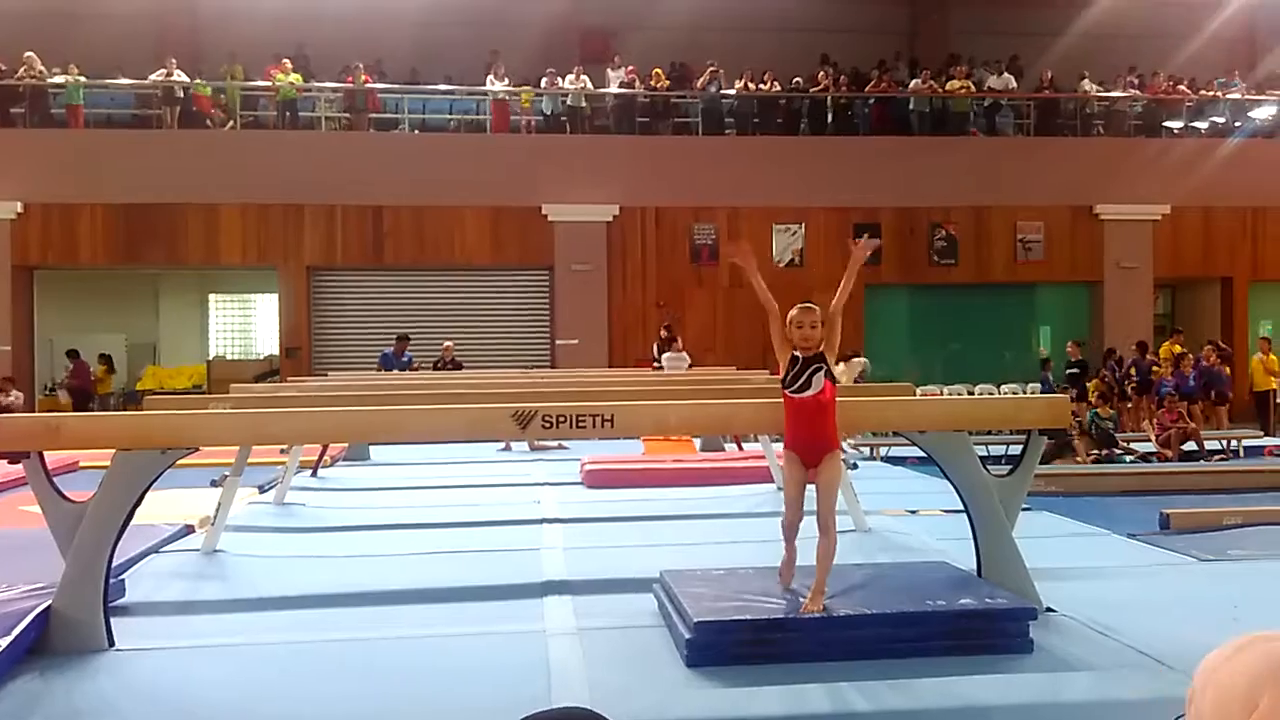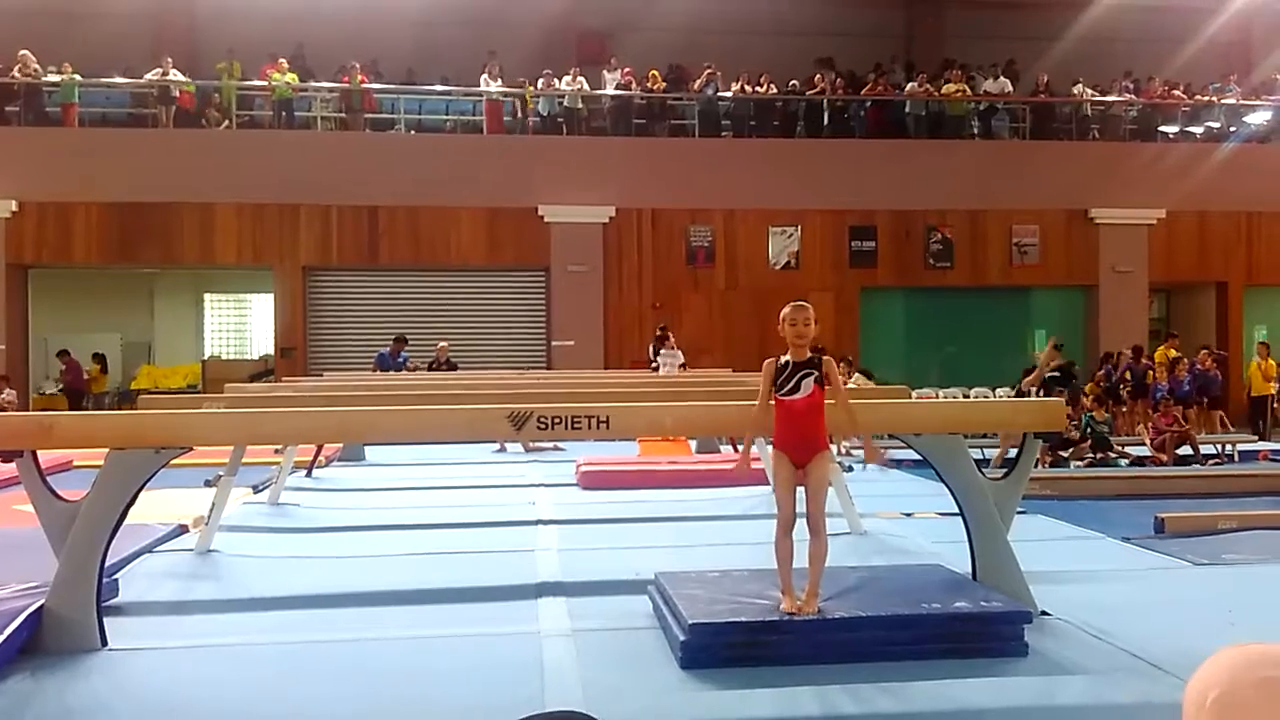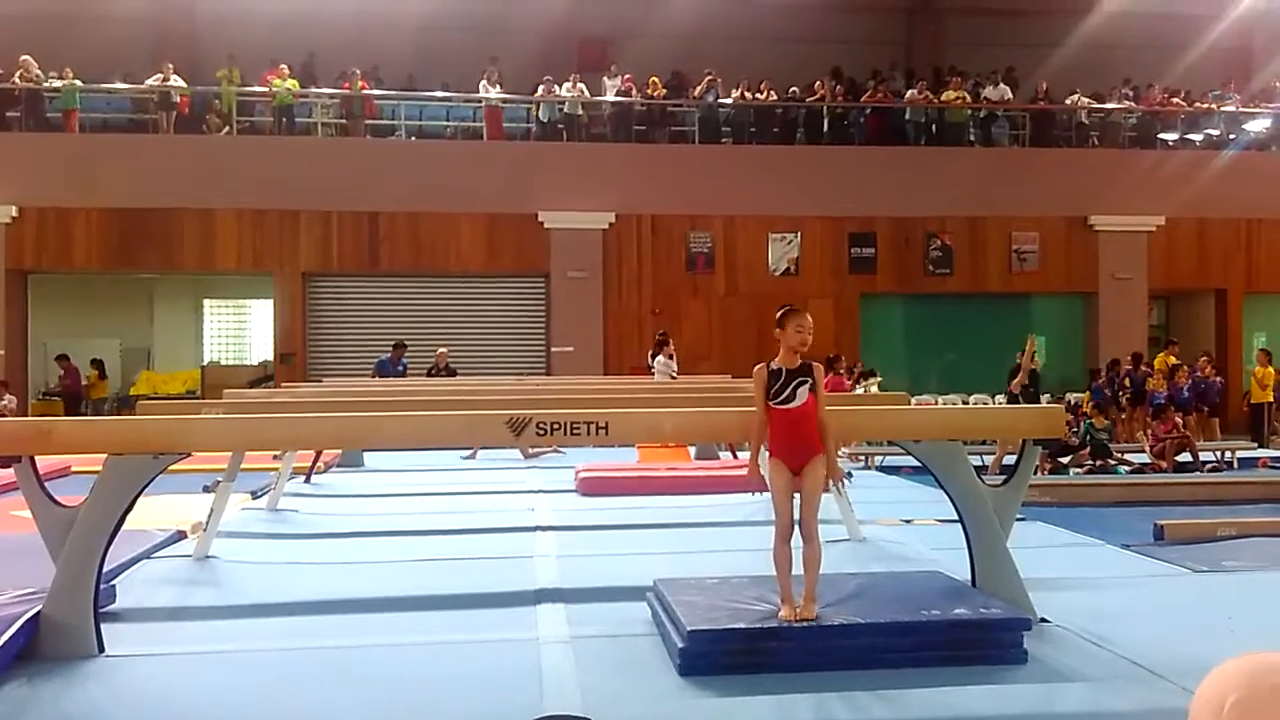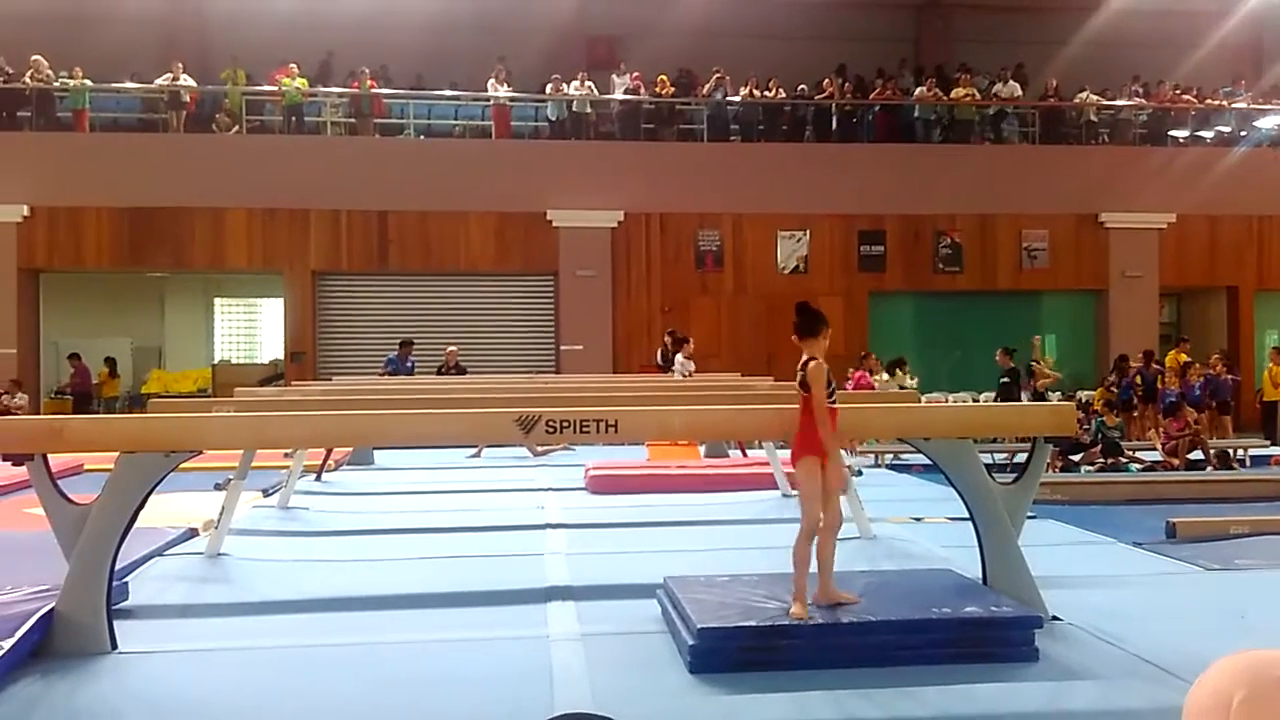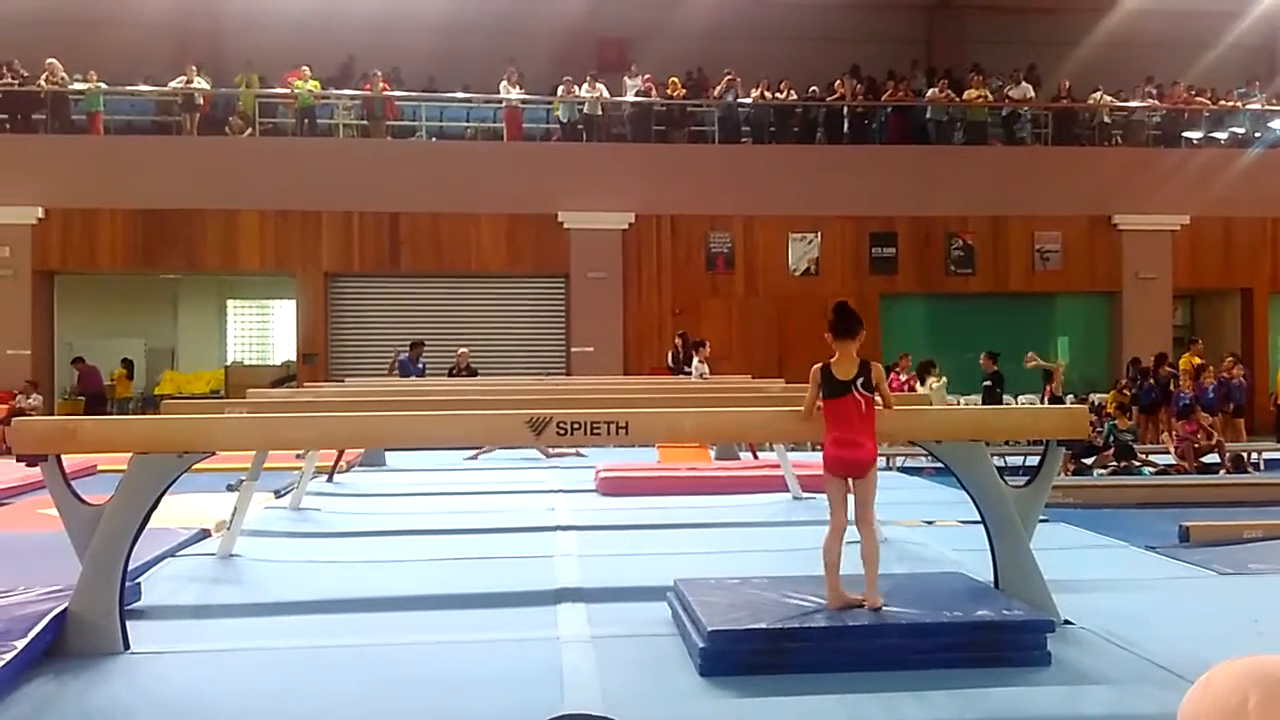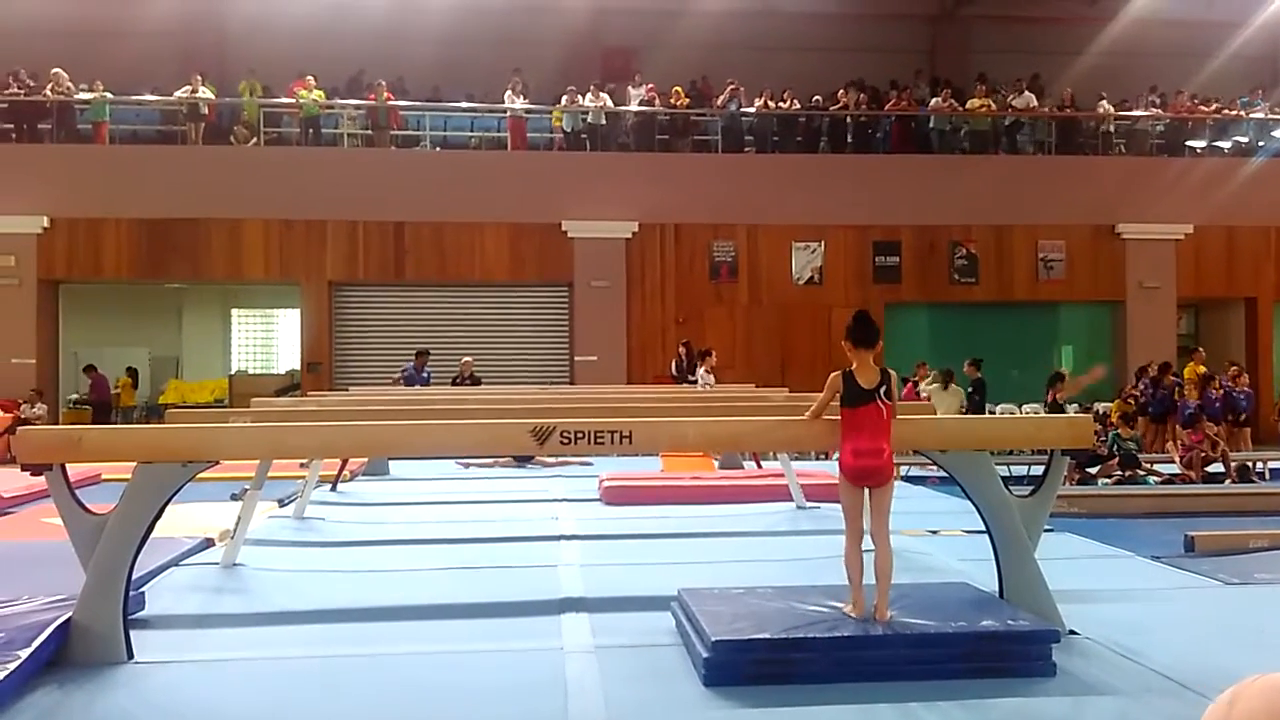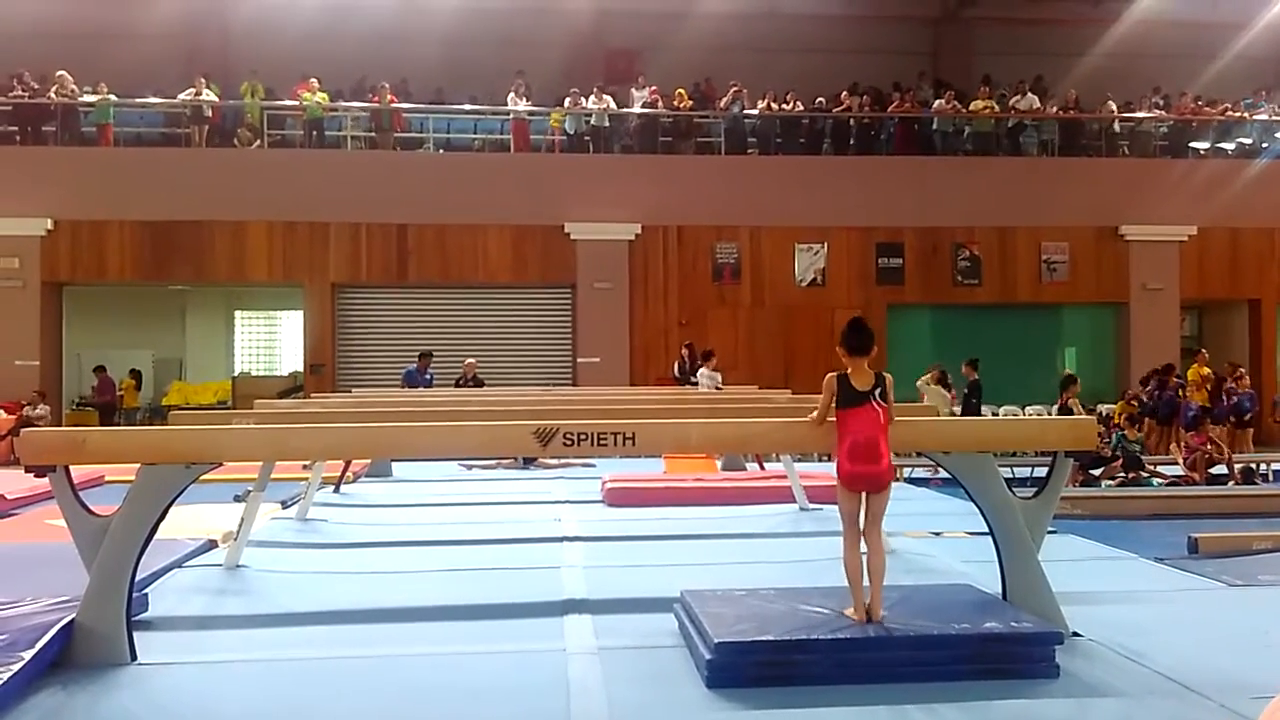
dt=0.5s
person 1, frame 1
left shoulder: (828, 357)
right shoulder: (786, 359)
left elbow: (837, 310)
right elbow: (772, 312)
left wrist: (852, 268)
right wrist: (753, 272)
left hip: (828, 451)
right hip: (794, 450)
left knee: (826, 519)
right knee: (792, 516)
left ankle: (819, 589)
right ankle: (789, 554)
person 1, frame 2
left shoulder: (825, 365)
right shoulder: (773, 366)
left elbow: (842, 403)
right elbow: (762, 411)
right wrist: (746, 450)
left hip: (818, 450)
right hip: (783, 451)
left knee: (817, 521)
right knee: (785, 521)
left ankle: (813, 592)
right ankle: (786, 591)
person 1, frame 3
left shoulder: (815, 370)
right shoulder: (763, 372)
left elbow: (822, 419)
right elbow: (761, 420)
left wrist: (832, 461)
right wrist: (753, 462)
left hip: (812, 457)
right hip: (779, 459)
left knee: (809, 527)
right knee: (783, 528)
left ankle: (809, 598)
right ankle: (786, 599)
person 1, frame 4
left shoulder: (805, 366)
right shoulder: (817, 367)
right elbow: (821, 417)
left wrist: (835, 456)
right wrist: (838, 461)
left hip: (817, 452)
right hip: (810, 453)
left knee: (834, 520)
right knee: (811, 525)
left ankle: (825, 589)
right ankle: (799, 597)
person 1, frame 5
left shoulder: (819, 371)
right shoulder: (874, 370)
left elbow: (808, 412)
right elbow: (889, 404)
left hip: (833, 455)
right hip: (863, 455)
left knee: (837, 523)
right knee: (866, 523)
left ankle: (835, 592)
right ankle: (872, 593)
person 1, frame 6
left shoulder: (839, 379)
right shoulder: (890, 378)
left elbow: (815, 414)
left wrist: (812, 413)
left hip: (852, 465)
right hip: (882, 464)
left knee: (853, 535)
right knee: (881, 535)
left ankle: (858, 604)
right ankle: (882, 606)
person 1, frame 7
left shoulder: (834, 381)
right shoulder: (885, 381)
left elbow: (818, 420)
left wrist: (814, 414)
left hip: (850, 470)
right hip: (881, 469)
left knee: (851, 537)
right knee: (874, 535)
left ankle: (859, 608)
right ankle: (875, 605)
